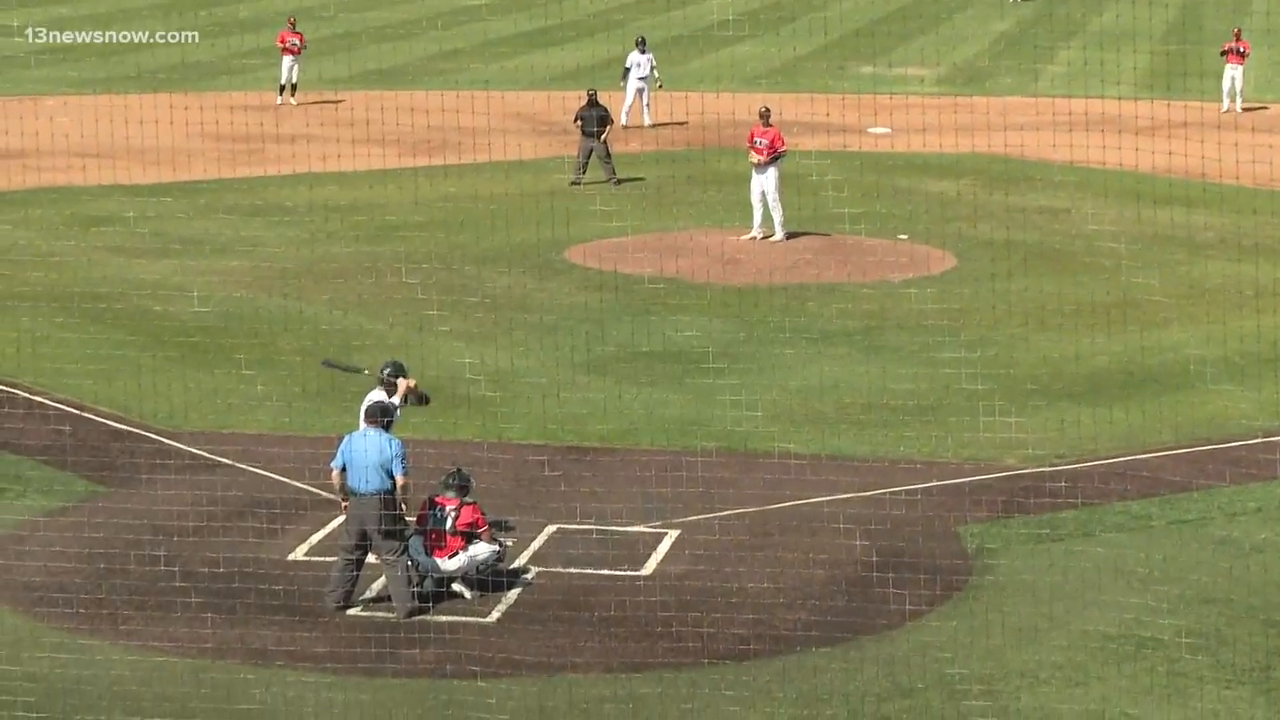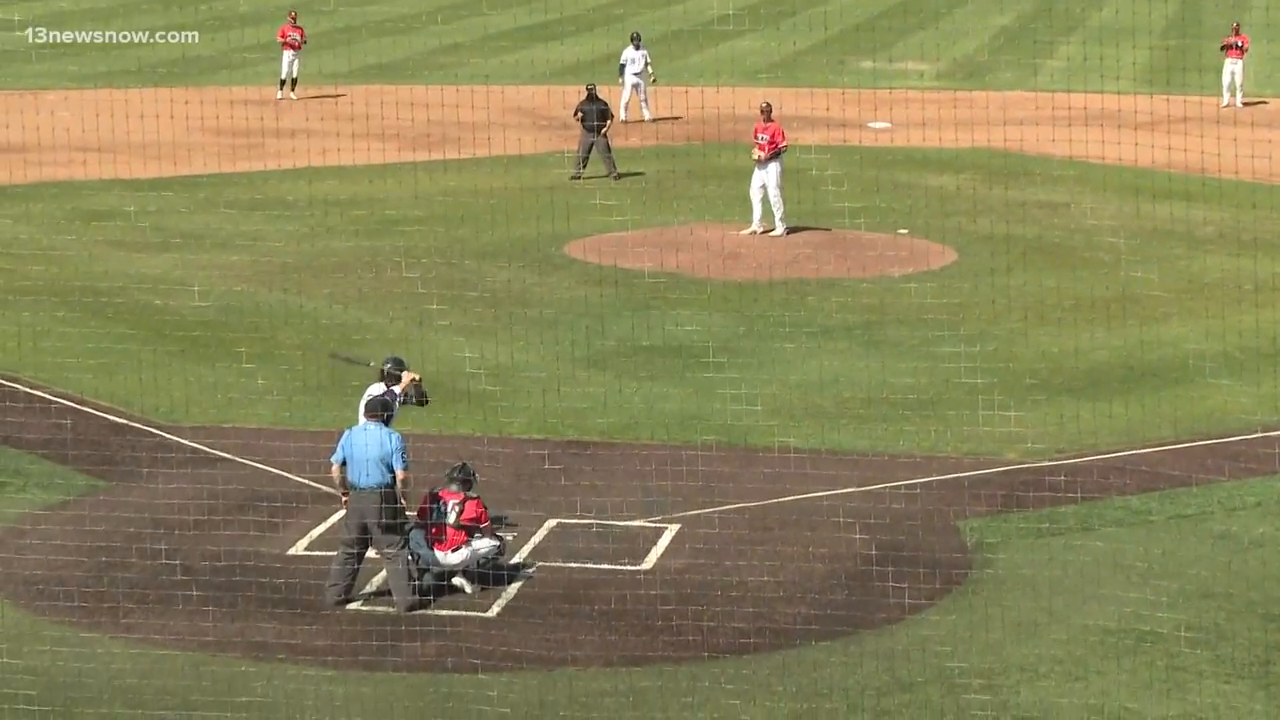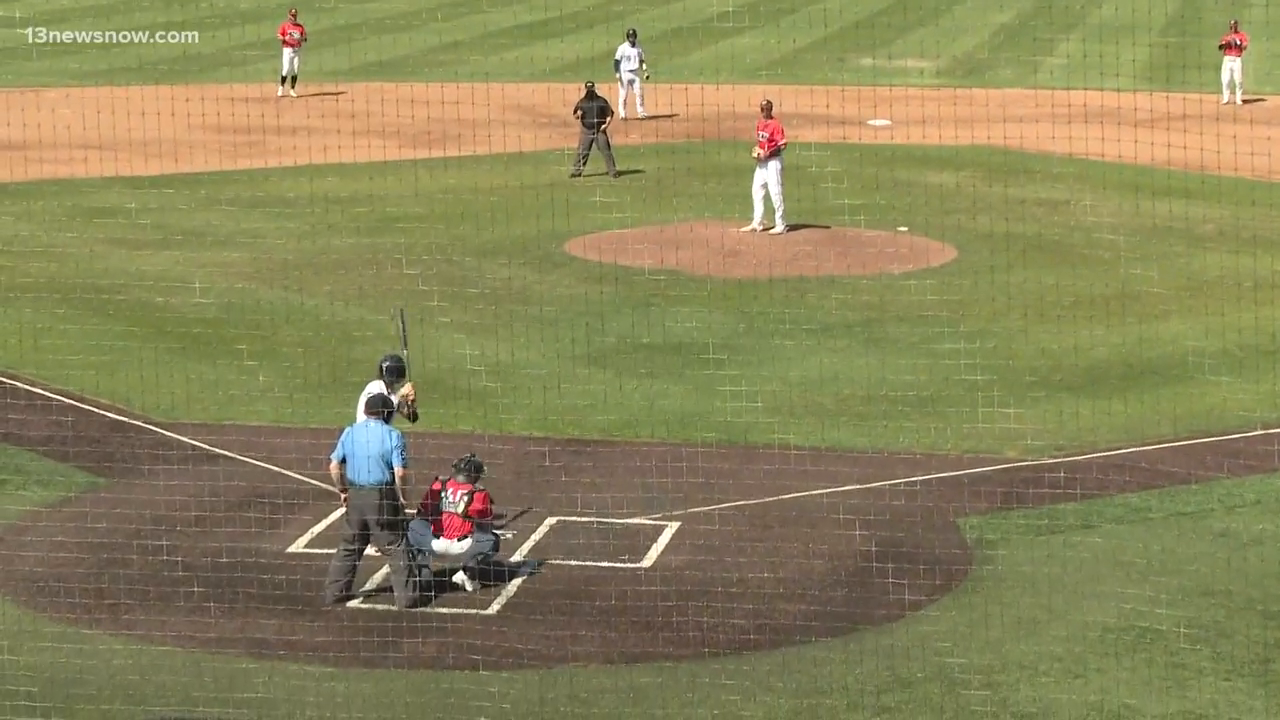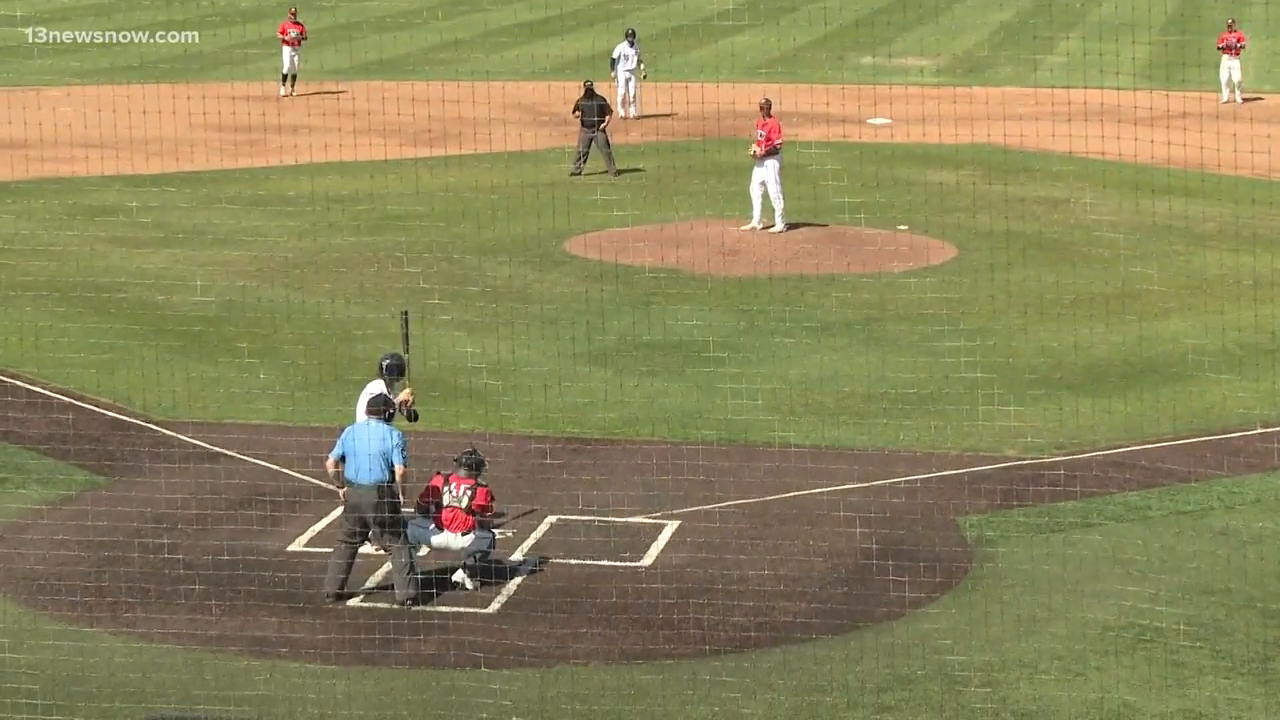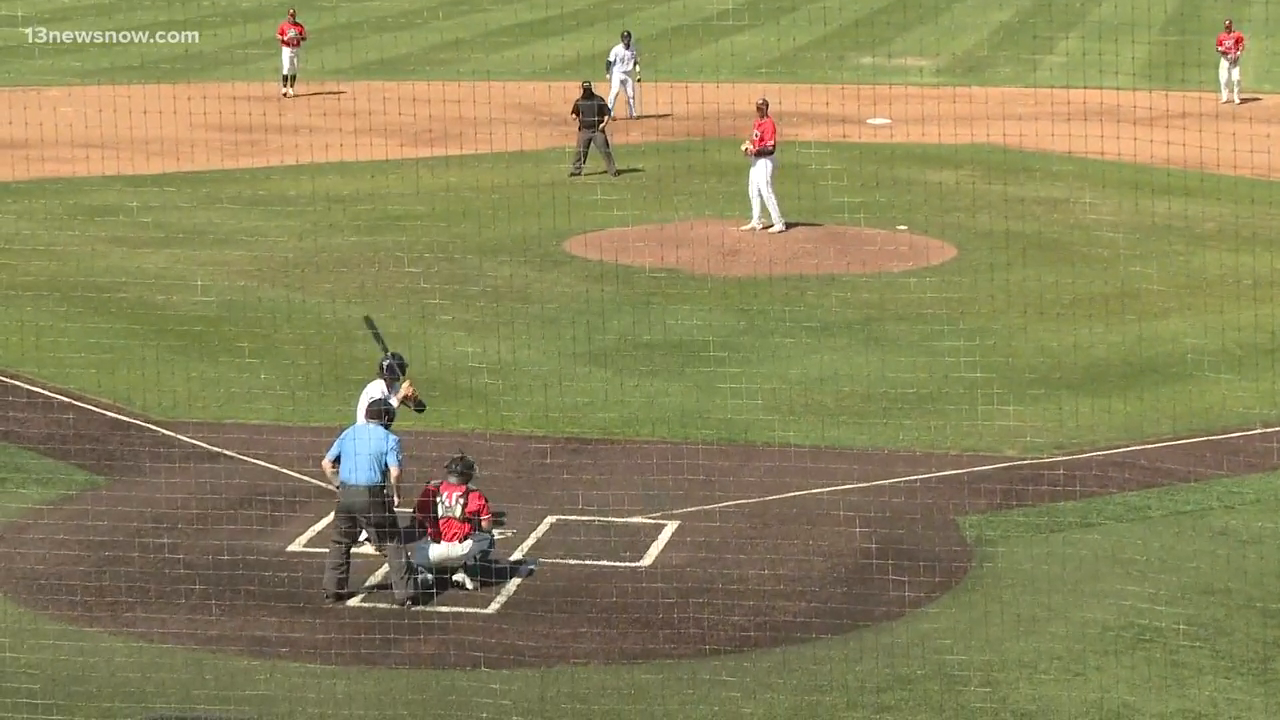
dt=0.2s
person 1, frame 1
left shoulder: (349, 440)
right shoulder: (393, 443)
left elbow: (335, 475)
right elbow: (401, 481)
left wrist: (344, 498)
right wrist: (401, 503)
left hip: (355, 504)
right hip: (383, 505)
left knee: (349, 554)
right knee: (394, 557)
left ankle: (336, 599)
right ankle: (405, 606)
person 1, frame 2
left shoulder: (349, 435)
right shoulder: (392, 437)
left elbow: (335, 469)
right elbow: (400, 475)
left wrist: (344, 493)
right wrist: (401, 498)
left hip: (356, 499)
right hip: (383, 500)
left knee: (349, 549)
right knee: (395, 551)
left ankle: (336, 594)
right ankle: (405, 600)
person 1, frame 3
left shoulder: (349, 432)
right shoulder: (393, 435)
left elbow: (334, 466)
right elbow: (400, 472)
left wrist: (342, 490)
right wrist: (401, 495)
left hip: (355, 496)
right hip: (382, 496)
left knee: (349, 546)
right knee: (396, 548)
left ankle: (335, 591)
right ankle: (405, 597)
person 1, frame 4
left shoulder: (350, 431)
right shoulder: (393, 434)
left elbow: (330, 463)
right elbow: (400, 470)
left wrist: (340, 486)
right wrist: (400, 492)
left hip: (353, 494)
right hip: (380, 496)
left knee: (346, 542)
right knee: (397, 544)
left ankle: (333, 589)
right ankle: (405, 593)
person 1, frame 5
left shoulder: (348, 432)
right shoulder: (390, 439)
left elbow: (326, 463)
right elbow: (394, 472)
right wrist: (395, 494)
left hip: (345, 494)
right hip: (373, 496)
left knee: (340, 542)
right knee: (393, 544)
left ankle: (333, 589)
right ankle: (404, 594)
